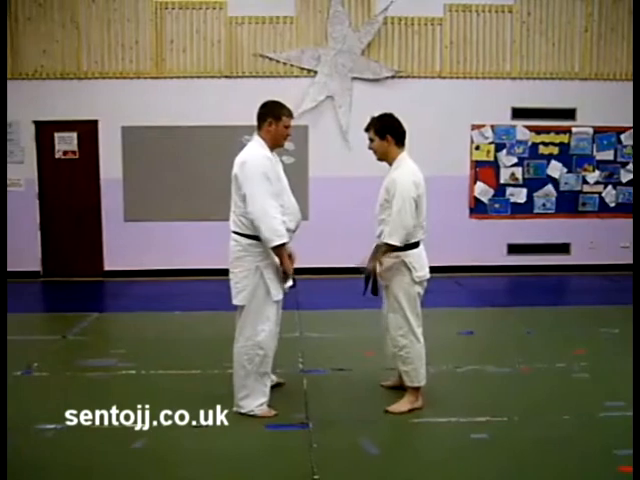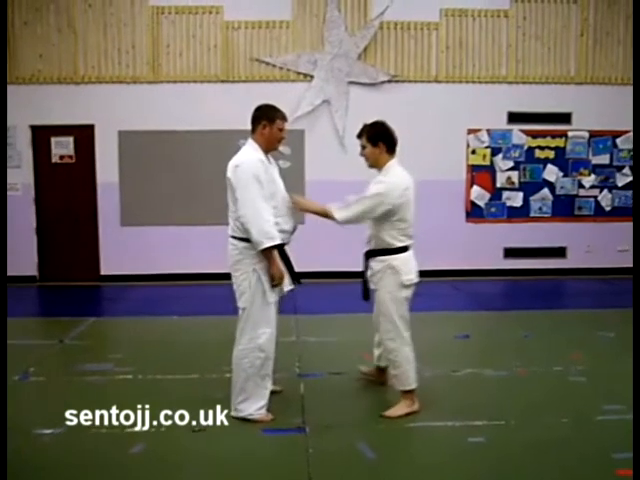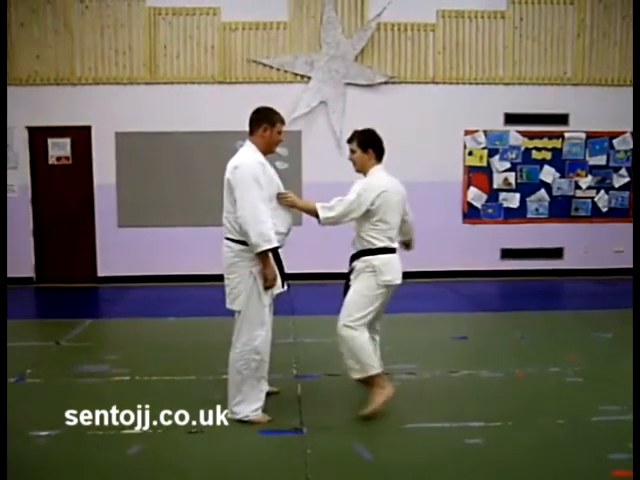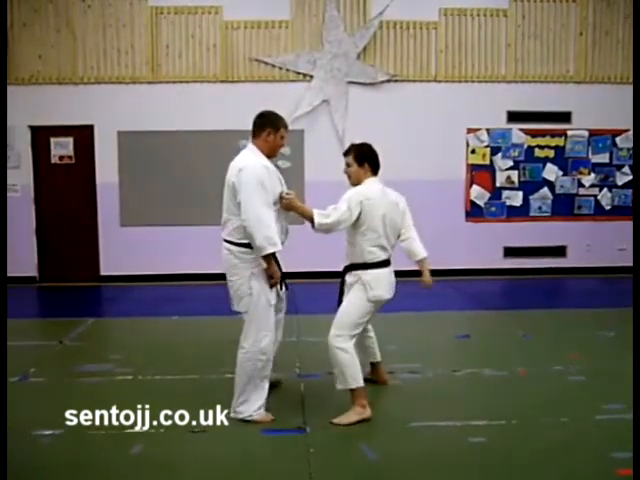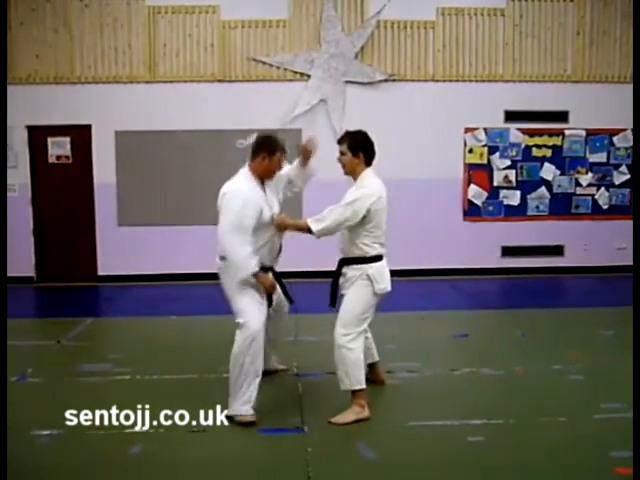
dt=1s
person 1, frame 1
left shoulder: (265, 156)
right shoulder: (255, 159)
right elbow: (263, 213)
left wrist: (284, 249)
right wrist: (282, 255)
left hip: (264, 249)
right hip: (254, 252)
left knee: (268, 321)
right knee: (256, 328)
left ankle: (261, 376)
right ankle: (249, 400)
person 1, frame 2
left shoulder: (263, 160)
right shoulder: (248, 163)
right elbow: (254, 217)
left wrist: (275, 257)
right wrist: (273, 260)
left hip: (265, 252)
right hip: (254, 255)
left knee: (264, 325)
right knee: (257, 330)
left ankle: (258, 383)
right ankle: (247, 404)
person 1, frame 3
left shoulder: (254, 161)
right shoulder: (248, 164)
right elbow: (252, 218)
left wrist: (266, 259)
right wrist: (266, 262)
left hip: (255, 254)
right hip: (250, 256)
left knee: (260, 326)
right knee: (252, 332)
left ankle: (255, 383)
right ankle: (244, 406)
person 1, frame 4
left shoulder: (252, 162)
right shoulder: (253, 167)
right elbow: (256, 219)
left wrist: (282, 200)
right wrist: (271, 262)
left hip: (251, 254)
right hip: (249, 257)
left knee: (274, 314)
right knee: (259, 333)
left ankle: (260, 377)
right ankle: (246, 406)
person 1, frame 5
left shoulder: (267, 181)
right shoulder: (239, 193)
left elbow: (291, 182)
right elbow: (232, 242)
left wrist: (303, 161)
right wrist: (257, 276)
left hip: (262, 267)
right hip: (242, 272)
left knee: (276, 311)
right knee: (251, 327)
left ankle: (265, 361)
right ankle: (240, 407)
person 2, frame 1
left shoulder: (403, 176)
right shoulder: (401, 171)
left elbow: (399, 228)
left wrist: (376, 258)
right wrist: (381, 258)
left hip: (402, 261)
right hip: (398, 259)
left knee: (405, 327)
right knee: (394, 324)
left ankle: (414, 393)
right ankle: (404, 376)
person 2, frame 2
left shoulder: (390, 183)
right shoulder: (395, 177)
left elbow: (352, 211)
left wrist: (310, 206)
left hip: (392, 265)
right hip: (388, 261)
left knee: (395, 330)
right knee: (383, 322)
left ankle: (409, 398)
right ankle: (381, 369)
person 2, frame 3
left shoulder: (369, 186)
right shoulder: (394, 185)
left elbow: (335, 212)
right elbow: (406, 220)
left wrist: (297, 203)
right wrist: (407, 240)
left hip: (375, 265)
right hip: (386, 262)
left knee: (348, 324)
right knee: (368, 323)
left ankle: (381, 385)
right ankle: (371, 373)
person 2, frame 4
left shoulder: (358, 195)
right shoulder: (396, 198)
left elbow: (328, 222)
right elbow: (409, 235)
left wrist: (296, 206)
right wrist: (424, 268)
left hip: (367, 279)
right hip: (380, 275)
left knee: (339, 338)
right knee: (359, 324)
left ankle: (361, 405)
right ankle: (378, 372)
person 2, frame 5
left shoulder: (364, 192)
right shoulder: (372, 185)
left elbow: (330, 223)
left wrist: (290, 224)
left hip: (365, 273)
right hip: (364, 269)
left knee: (345, 335)
right knee: (357, 325)
left ankle: (359, 405)
right ankle: (375, 372)
